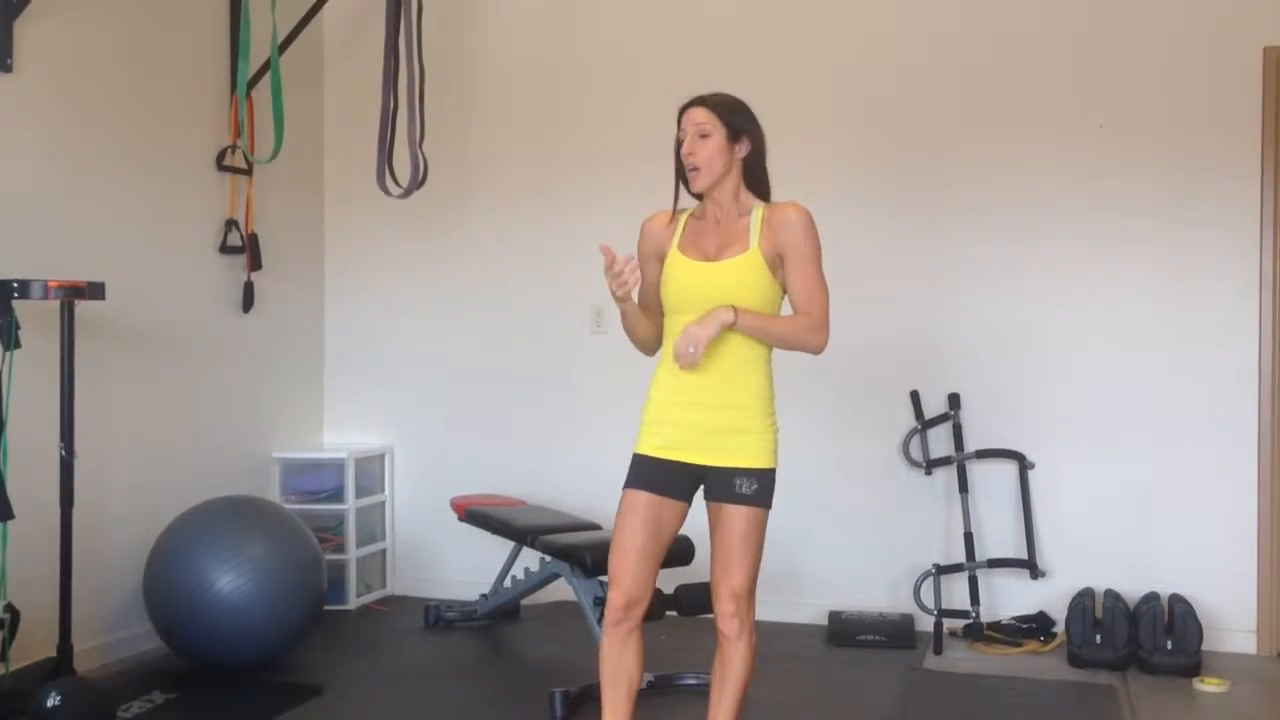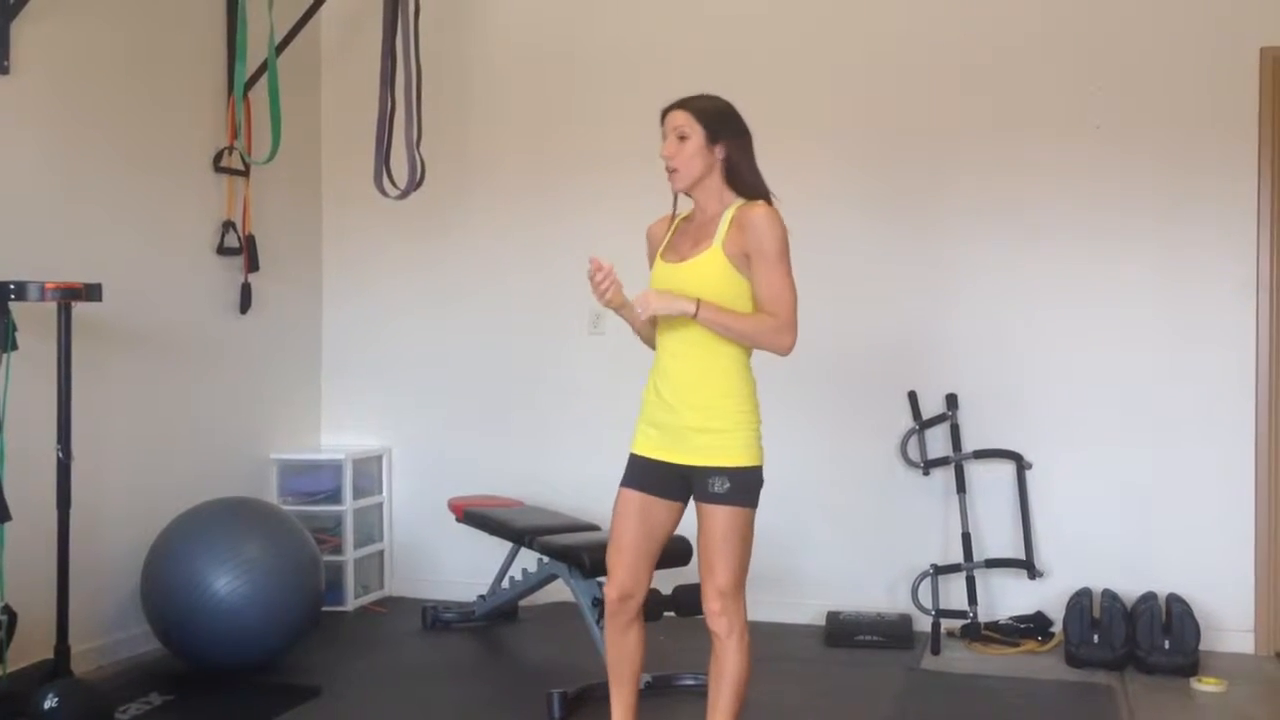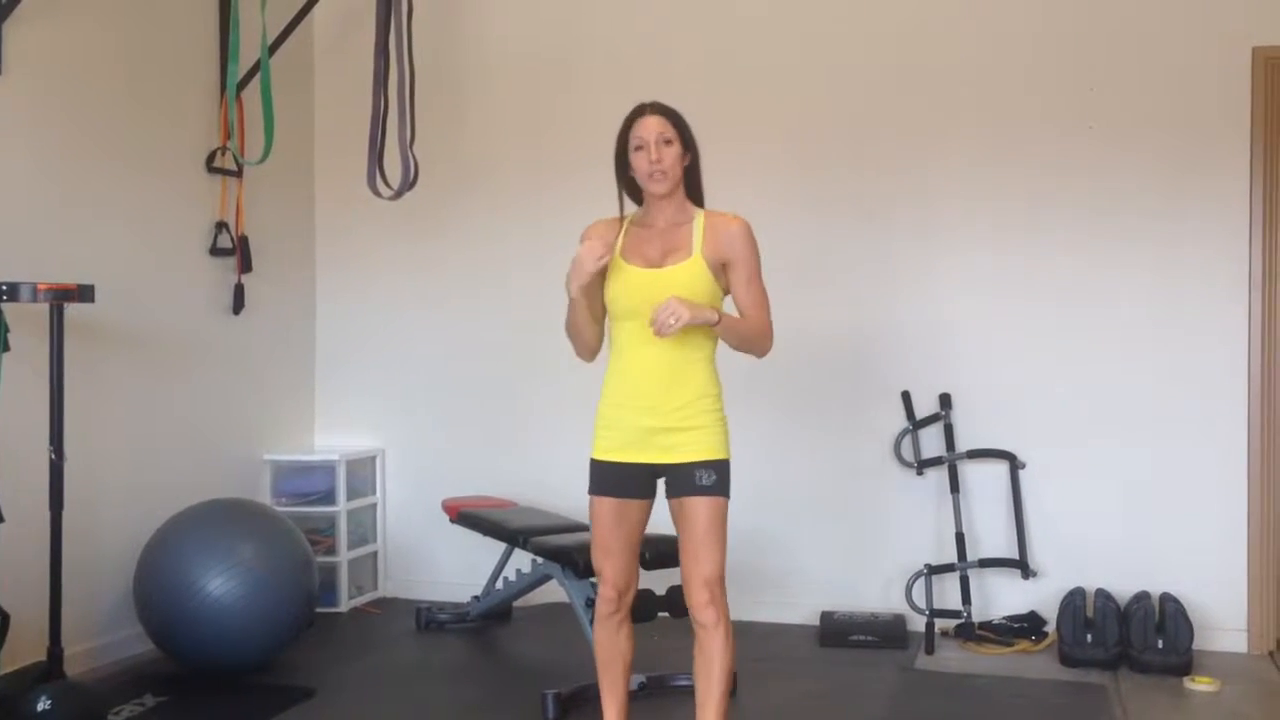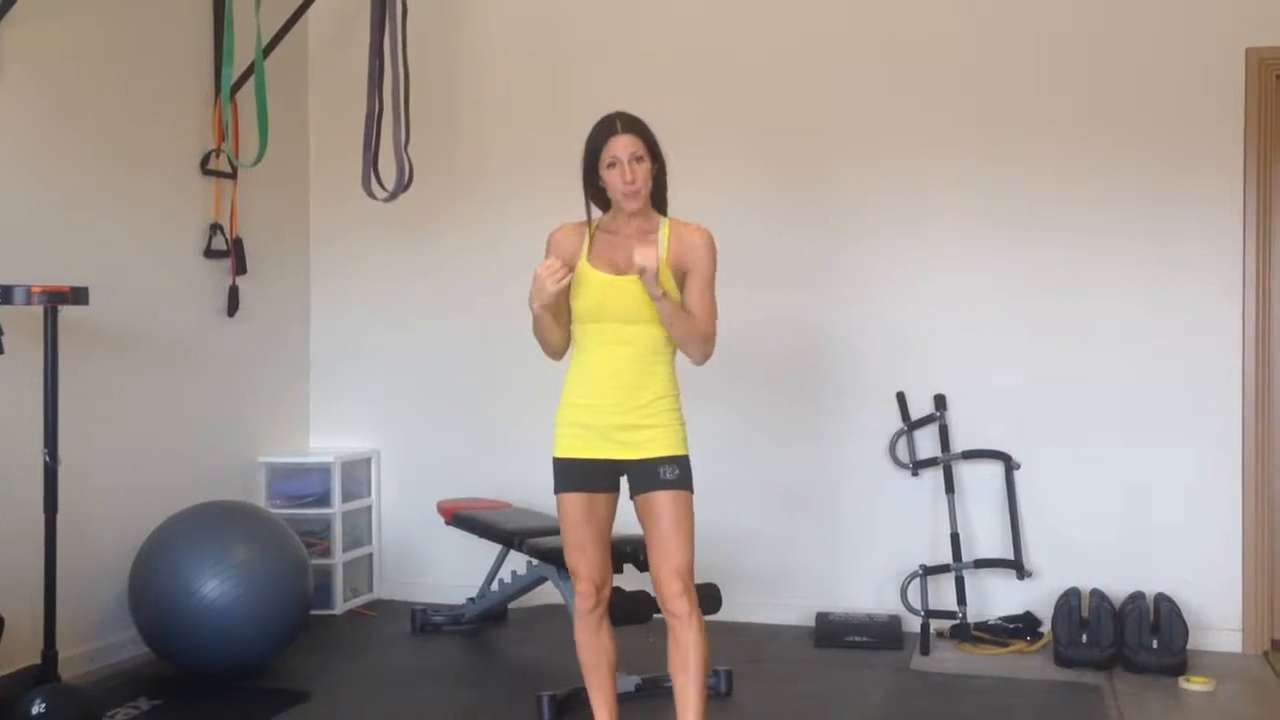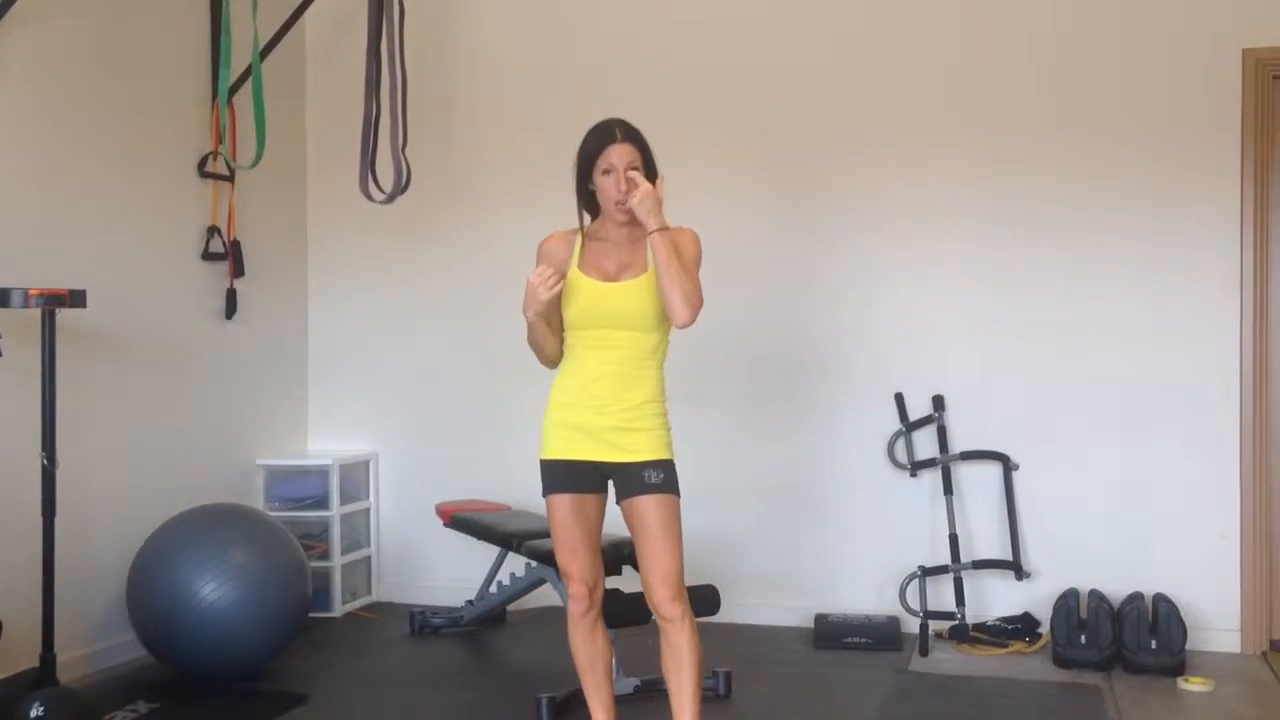
dt=0.4s
person 1, frame 1
left shoulder: (785, 223)
right shoulder: (660, 229)
left elbow: (813, 333)
left wrist: (729, 315)
right wrist: (625, 302)
left hip: (741, 440)
right hip: (665, 435)
left knee: (732, 611)
right knee: (623, 601)
person 1, frame 2
left shoulder: (755, 221)
right shoulder: (663, 232)
left elbow: (781, 334)
left wrist: (688, 303)
right wrist: (623, 305)
left hip: (724, 440)
right hip: (657, 436)
left knee: (721, 608)
right knee: (620, 595)
person 1, frame 3
left shoulder: (725, 233)
right shoulder: (603, 236)
left elbow: (761, 338)
right elbow: (586, 348)
left wrist: (706, 315)
right wrist: (576, 291)
left hip: (694, 437)
right hip: (619, 436)
left knee: (705, 600)
right knee: (611, 594)
person 1, frame 4
left shoulder: (690, 241)
right shoulder: (568, 241)
left elbow: (701, 348)
right elbow: (556, 347)
left wrist: (657, 288)
right wrist: (540, 306)
left hip: (656, 435)
right hip: (582, 433)
left knee: (677, 595)
right knee: (588, 592)
person 1, frame 5
left shoulder: (677, 242)
right shoulder: (559, 248)
left elbow: (685, 312)
right elbow: (549, 356)
left wrist: (653, 224)
right wrist: (533, 314)
left hip: (642, 440)
right hip: (569, 436)
left knee: (668, 599)
right knee: (582, 595)
